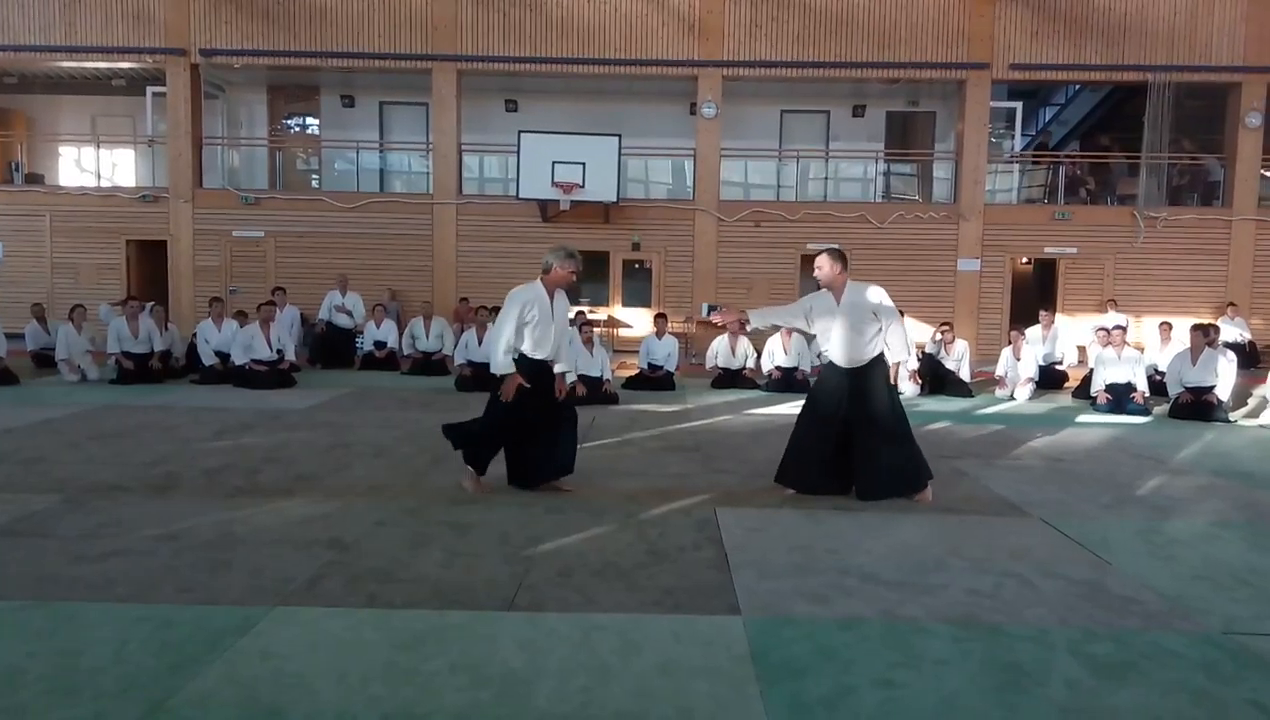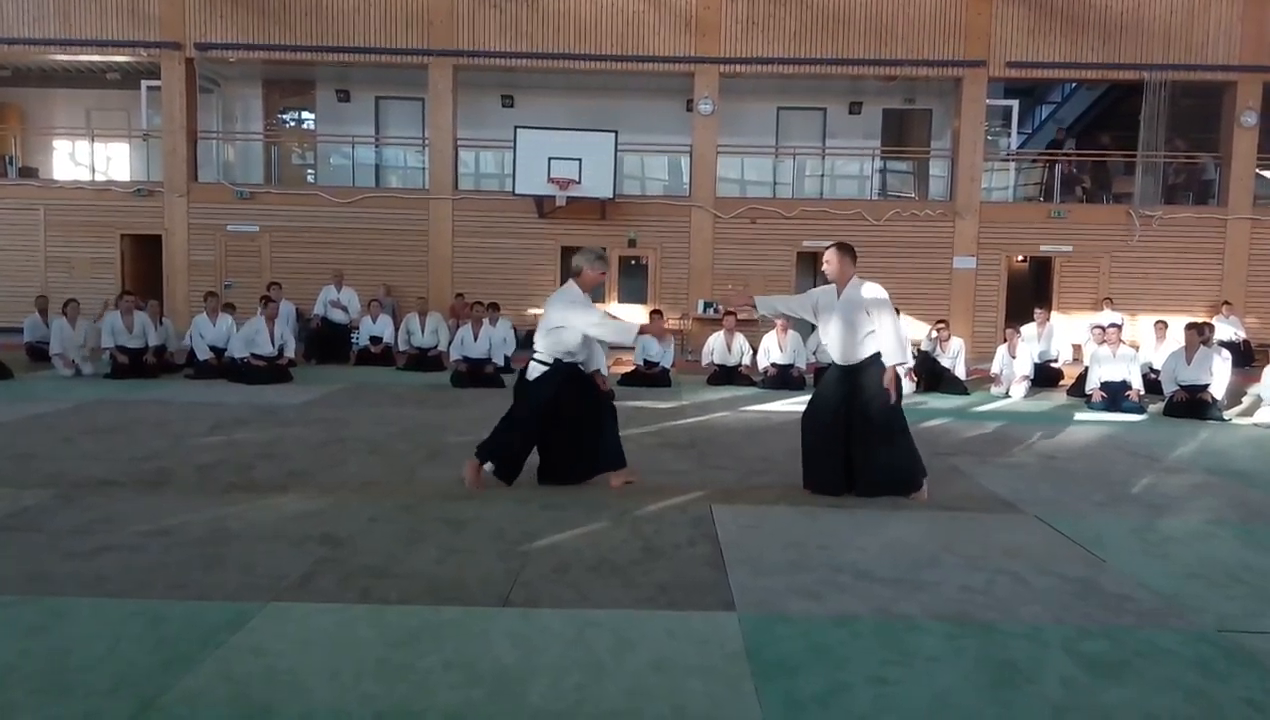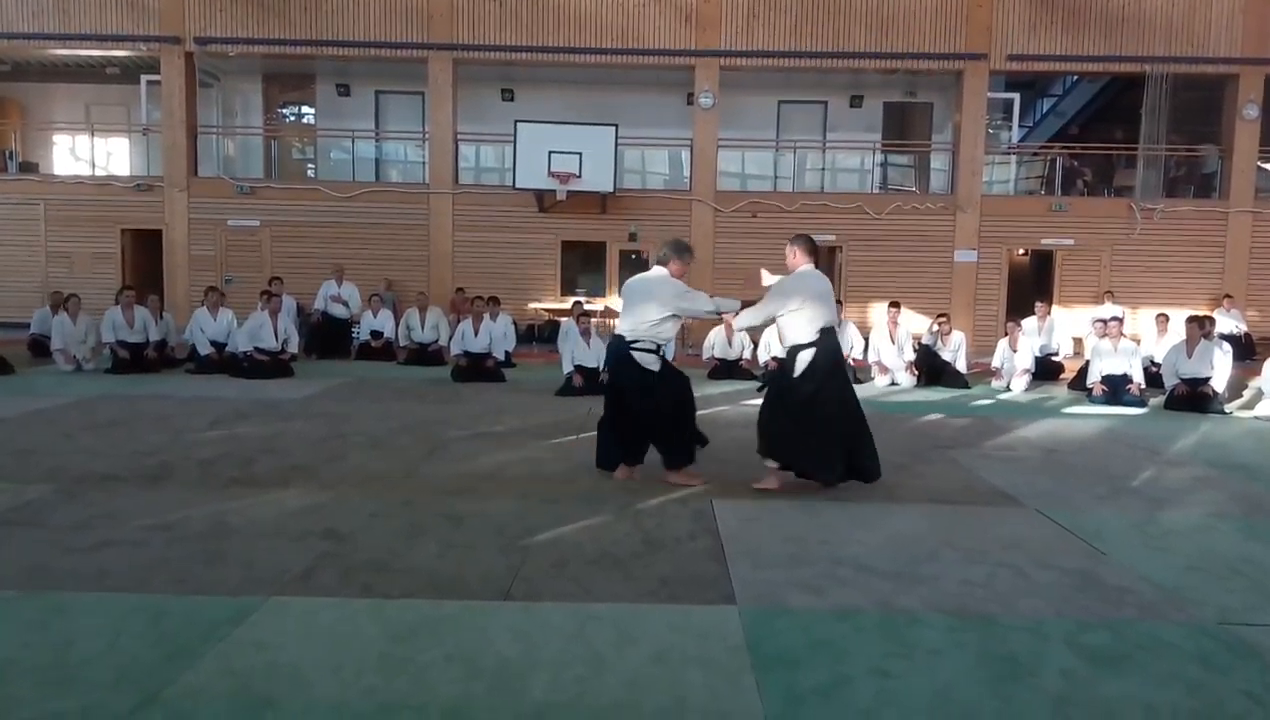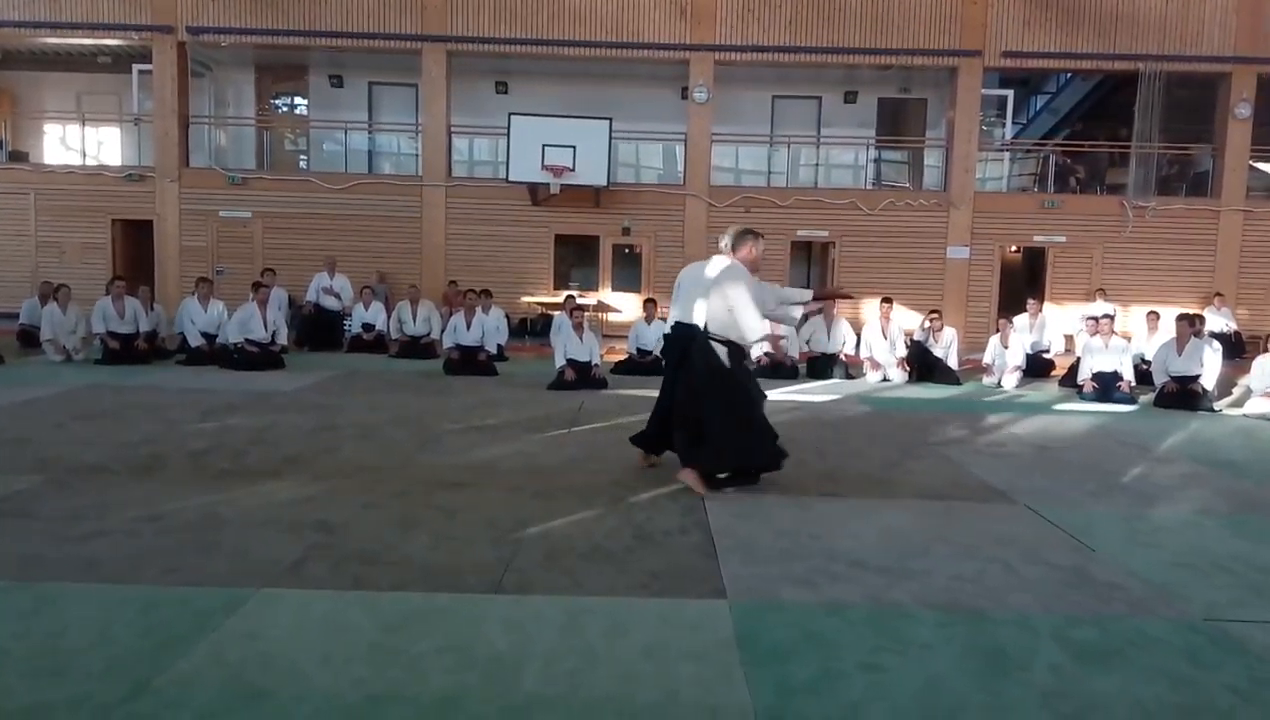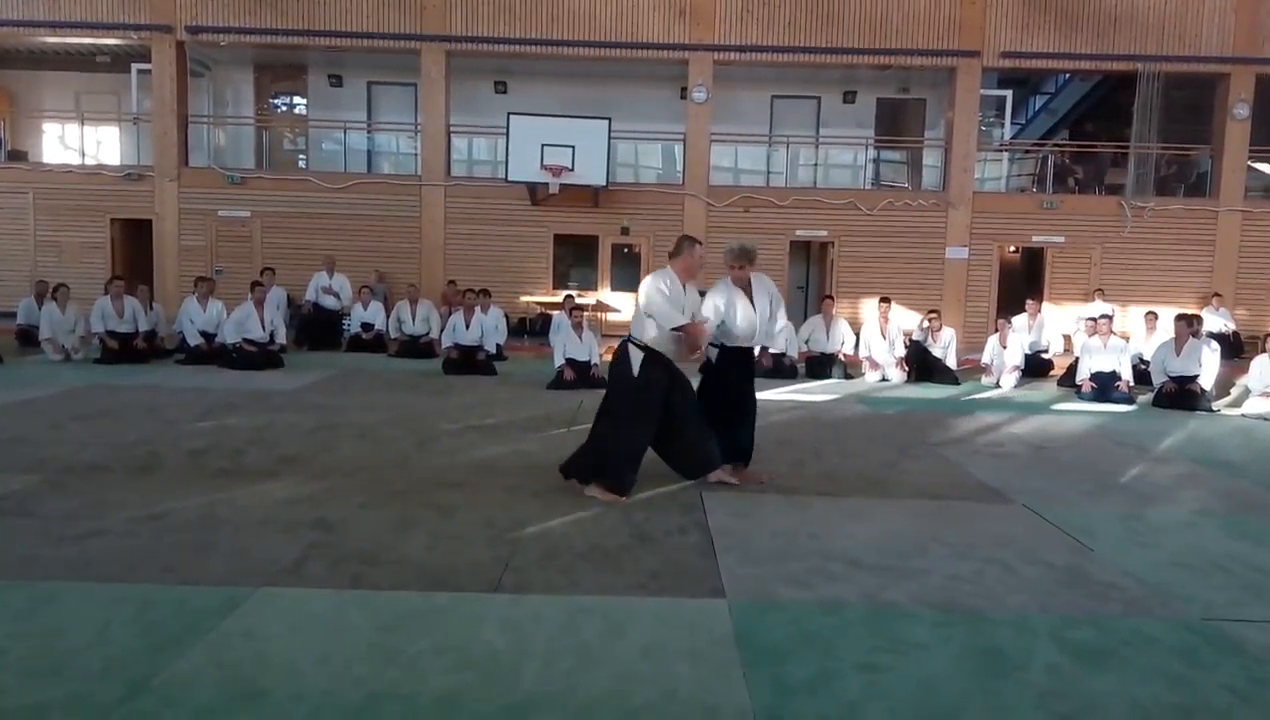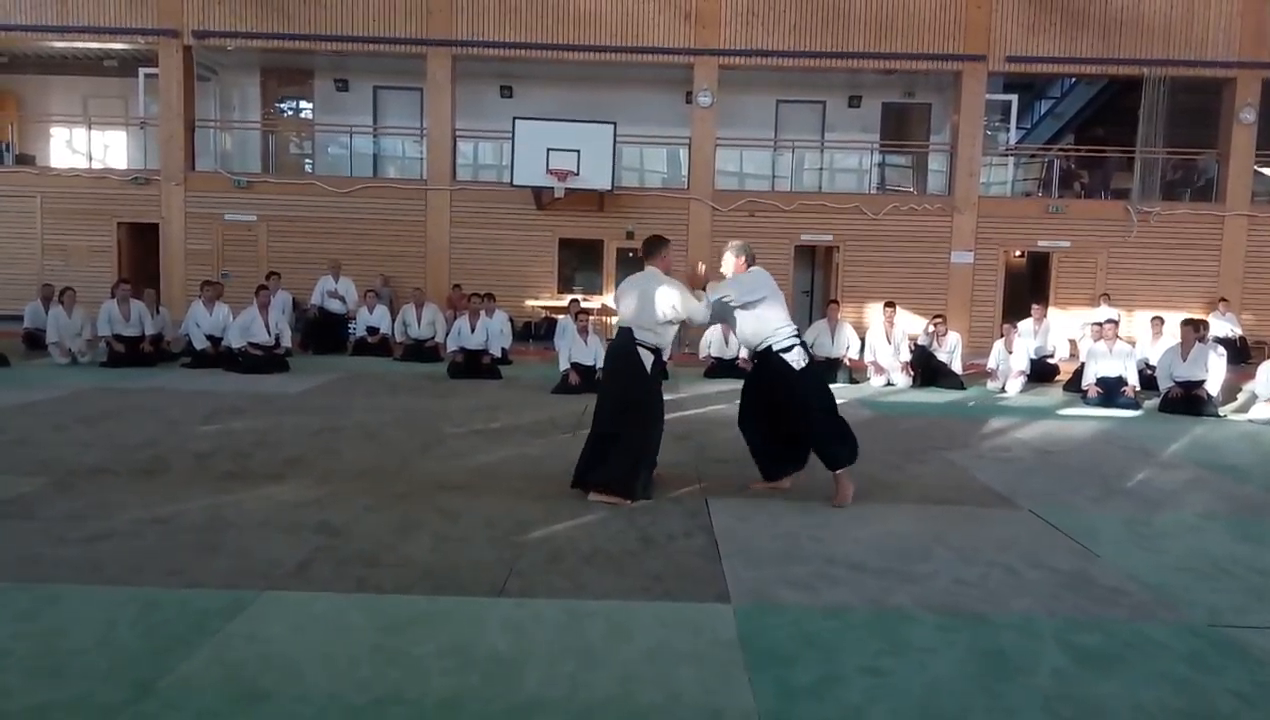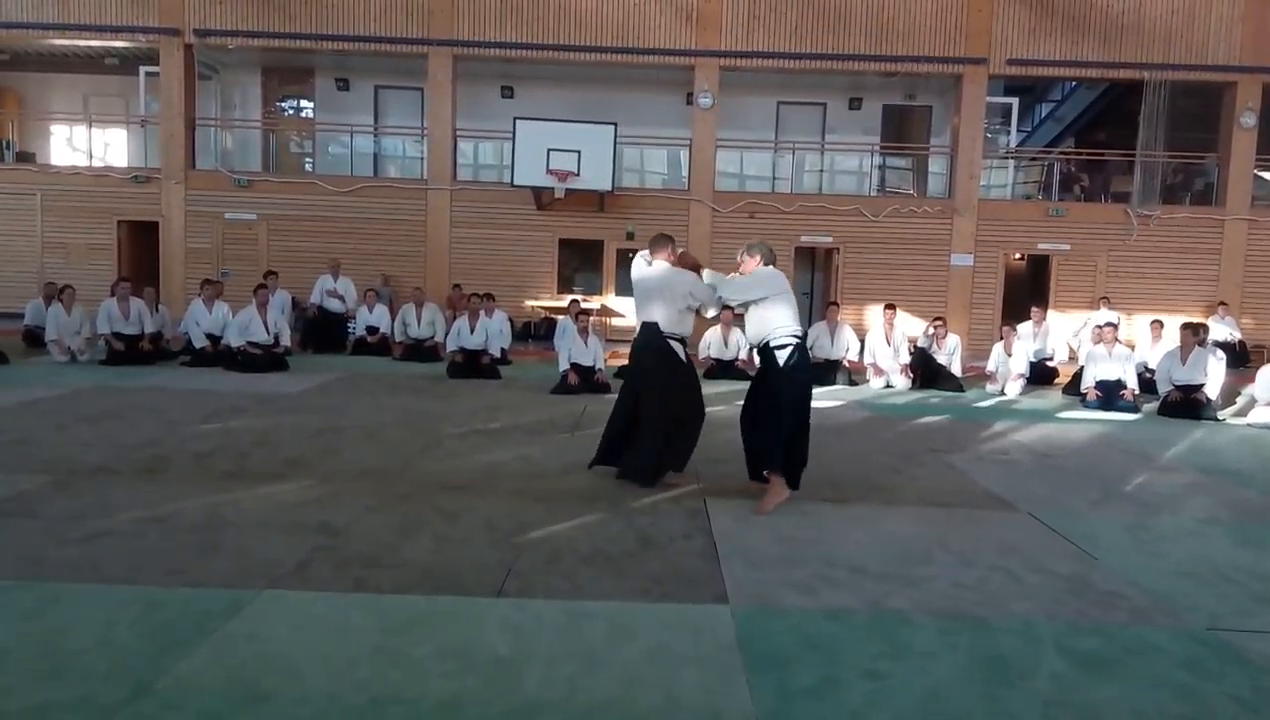
dt=0.4s
person 1, frame 1
left shoulder: (871, 293)
right shoulder: (815, 302)
left elbow: (894, 326)
right elbow: (780, 315)
left wrist: (895, 362)
right wrist: (741, 316)
left hip: (871, 373)
right hip: (836, 374)
left knee: (887, 430)
right knee: (814, 426)
left ankle: (916, 483)
right ankle: (805, 481)
person 1, frame 2
left shoulder: (872, 292)
right shoulder: (822, 295)
left elbow: (890, 330)
right elbow: (789, 303)
left wrist: (892, 368)
right wrist: (750, 301)
left hip: (871, 371)
right hip: (839, 371)
left knee: (885, 430)
right knee: (819, 423)
left ankle: (913, 482)
right ankle: (827, 480)
person 1, frame 3
left shoulder: (792, 283)
right shoulder: (820, 280)
left elbow: (762, 312)
left wrist: (735, 322)
right wrist: (768, 286)
left hip: (806, 355)
right hip: (825, 353)
left knee: (777, 413)
right knee: (828, 413)
left ankle: (776, 473)
right ankle: (840, 470)
person 1, frame 4
left shoulder: (727, 273)
right shoulder: (735, 276)
left elbow: (774, 297)
right elbow: (746, 309)
left wrist: (815, 296)
right wrist: (769, 337)
left hip: (719, 352)
right hip: (718, 353)
right knee: (737, 413)
right ankle: (697, 469)
person 1, frame 5
left shoulder: (690, 291)
right shoulder: (655, 282)
left elbow: (693, 322)
right elbow: (661, 311)
left wrist: (696, 338)
right wrist: (690, 328)
left hip: (661, 361)
right hip: (639, 360)
left knee: (685, 413)
right knee: (628, 422)
left ankle: (708, 469)
right ankle: (600, 481)
person 1, frame 6
left shoulder: (628, 283)
right shoulder: (670, 288)
right elbow: (701, 316)
right wrist: (696, 289)
left hip: (622, 352)
right hip: (641, 358)
left knee: (639, 419)
right knee: (635, 422)
right ankle: (605, 486)
person 1, frame 7
left shoulder: (639, 271)
right shoulder: (686, 278)
left elbow: (642, 256)
right elbow: (713, 307)
left wrist: (680, 262)
left hip: (643, 345)
right hip: (669, 349)
left knee: (635, 405)
right knee: (684, 411)
left ankle: (628, 463)
right ankle: (649, 470)
person 2, frame 1
left shoulder: (562, 299)
right shoulder: (522, 296)
left elbow: (561, 340)
right elbow: (502, 338)
left wrist: (560, 375)
right wrist: (508, 374)
left hip: (542, 371)
right hip: (516, 369)
left knee: (561, 418)
right knee: (500, 423)
left ankle: (545, 476)
right ankle: (472, 469)
person 2, frame 2
left shoulder: (581, 298)
right shoulder: (566, 301)
left elbow: (589, 337)
right elbow: (600, 326)
left wrist: (596, 370)
right wrist: (646, 329)
left hip: (570, 370)
right hip: (546, 372)
left knee: (599, 412)
right knee: (524, 424)
left ankle: (616, 472)
right ankle: (478, 463)
person 2, frame 3
left shoulder: (634, 283)
right shoulder: (673, 289)
right elbow: (709, 305)
left hip: (623, 351)
right hip: (641, 356)
left knee: (625, 412)
right knee: (677, 405)
left ankle: (623, 464)
right ankle: (676, 468)
person 2, frame 4
left shoulder: (690, 271)
right shoulder: (734, 276)
left hip: (677, 338)
right hip: (706, 343)
left knee: (673, 399)
right knee: (723, 403)
left ankle: (651, 449)
person 2, frame 5
left shoulder: (765, 285)
right shoulder: (719, 291)
left elbow: (779, 318)
right elbow: (705, 323)
left wrist: (766, 347)
left hip: (746, 355)
right hip: (725, 357)
left knee: (731, 410)
right knee: (740, 409)
right ankle: (738, 465)
person 2, frame 6
left shoulder: (757, 278)
right shoulder: (736, 291)
left elbow: (718, 294)
right elbow: (715, 312)
left hip: (787, 355)
right hip: (763, 360)
left knee: (810, 416)
right knee: (752, 419)
left ankle: (842, 476)
right ankle: (777, 475)
person 2, frame 7
left shoulder: (770, 277)
right shoulder: (761, 282)
left elbow: (727, 291)
right elbow: (728, 288)
left wrist: (735, 277)
right wrist: (700, 269)
left hip: (785, 355)
right hip: (776, 356)
left knee: (773, 415)
right knee: (756, 416)
left ankle: (777, 482)
right ankle: (773, 476)
